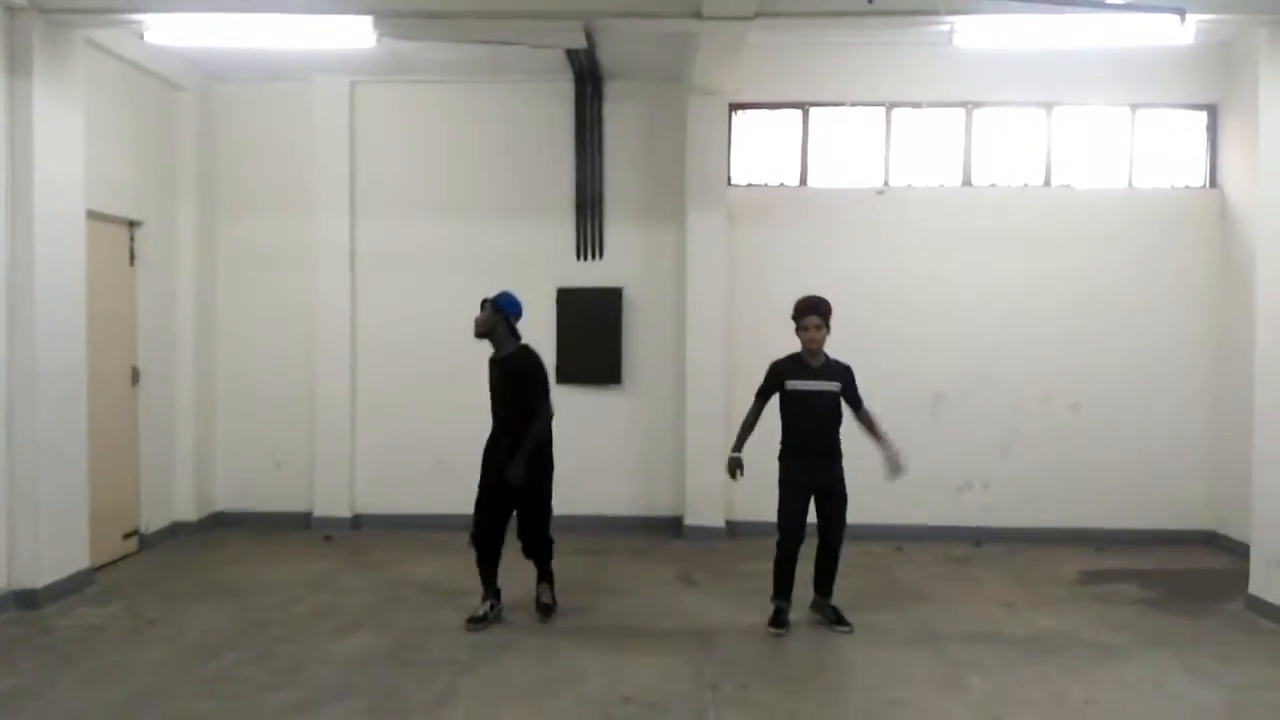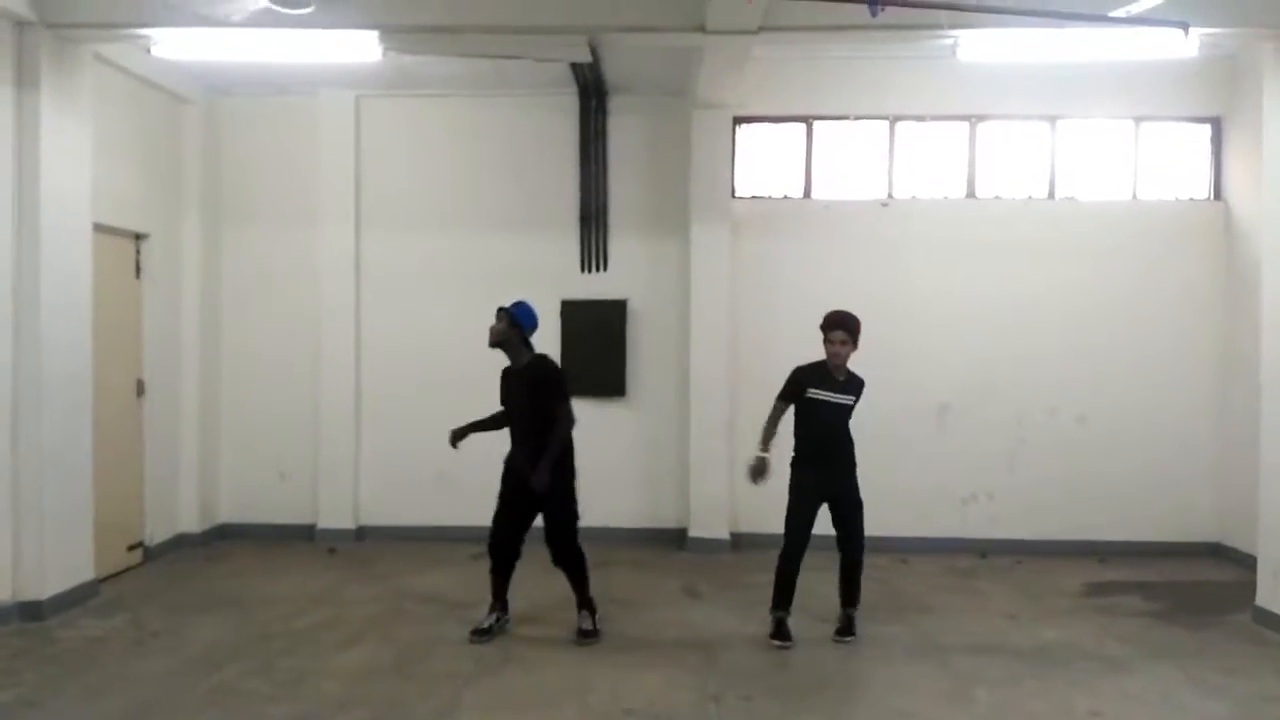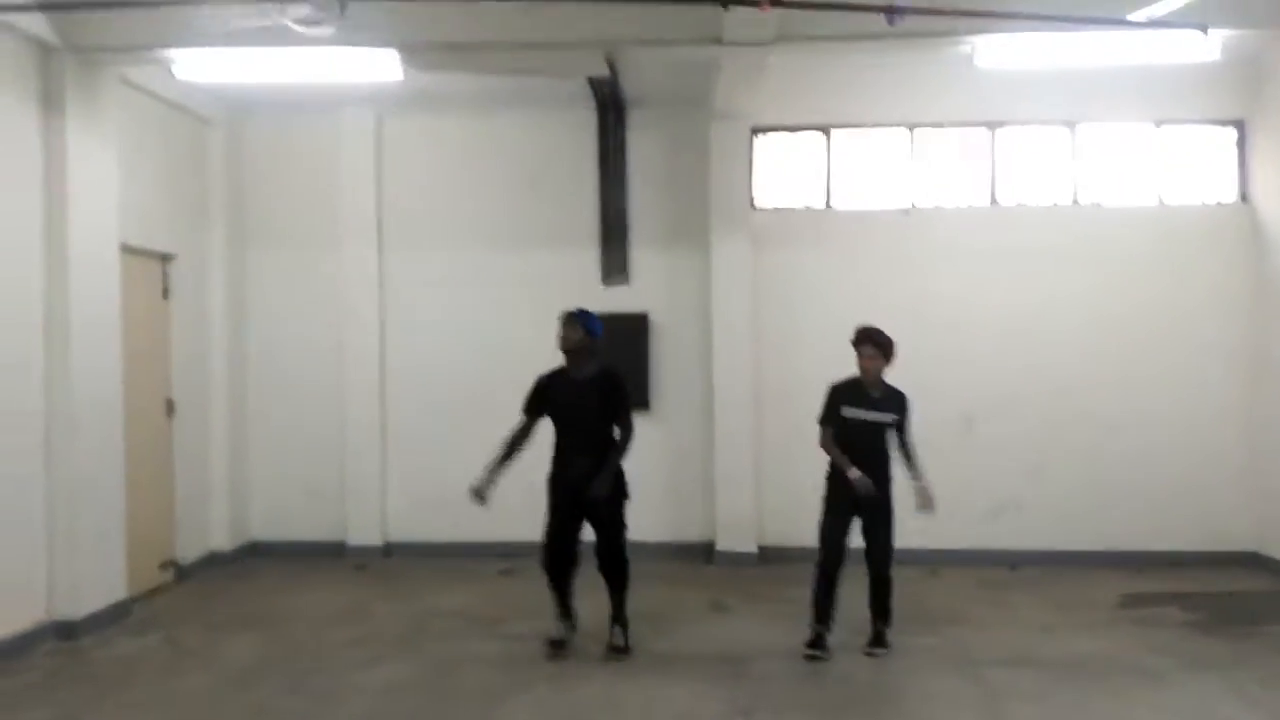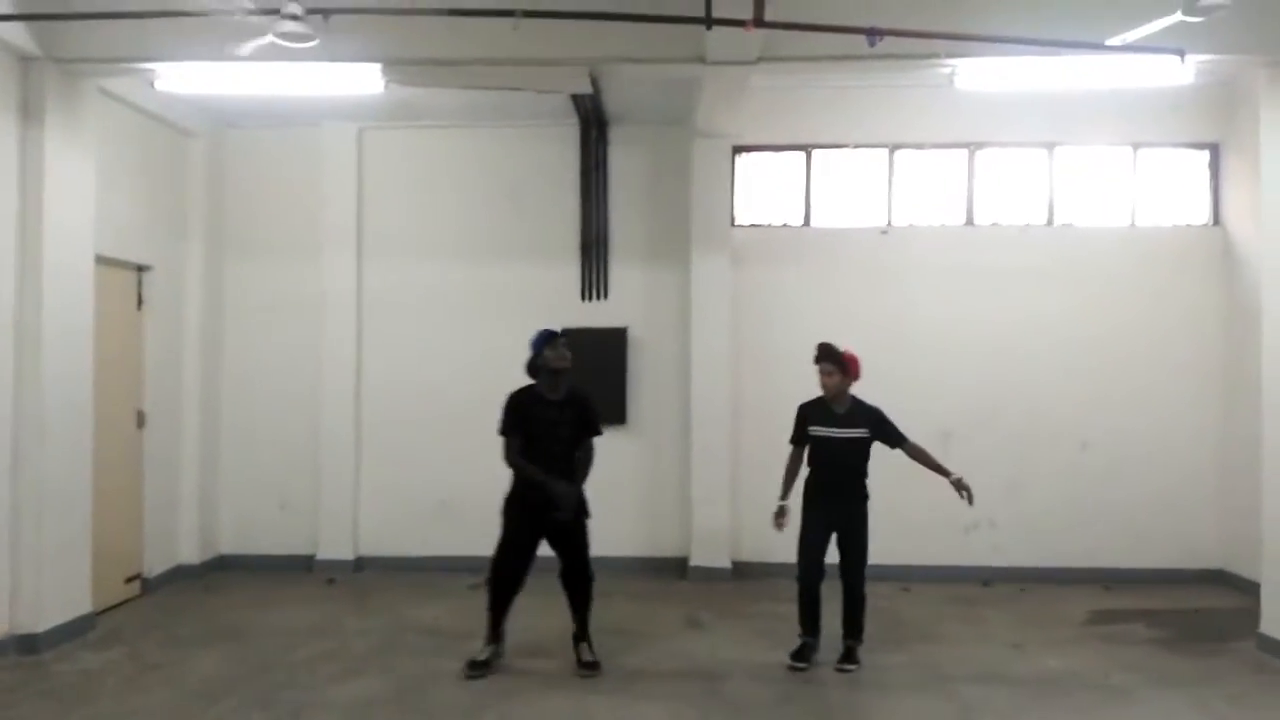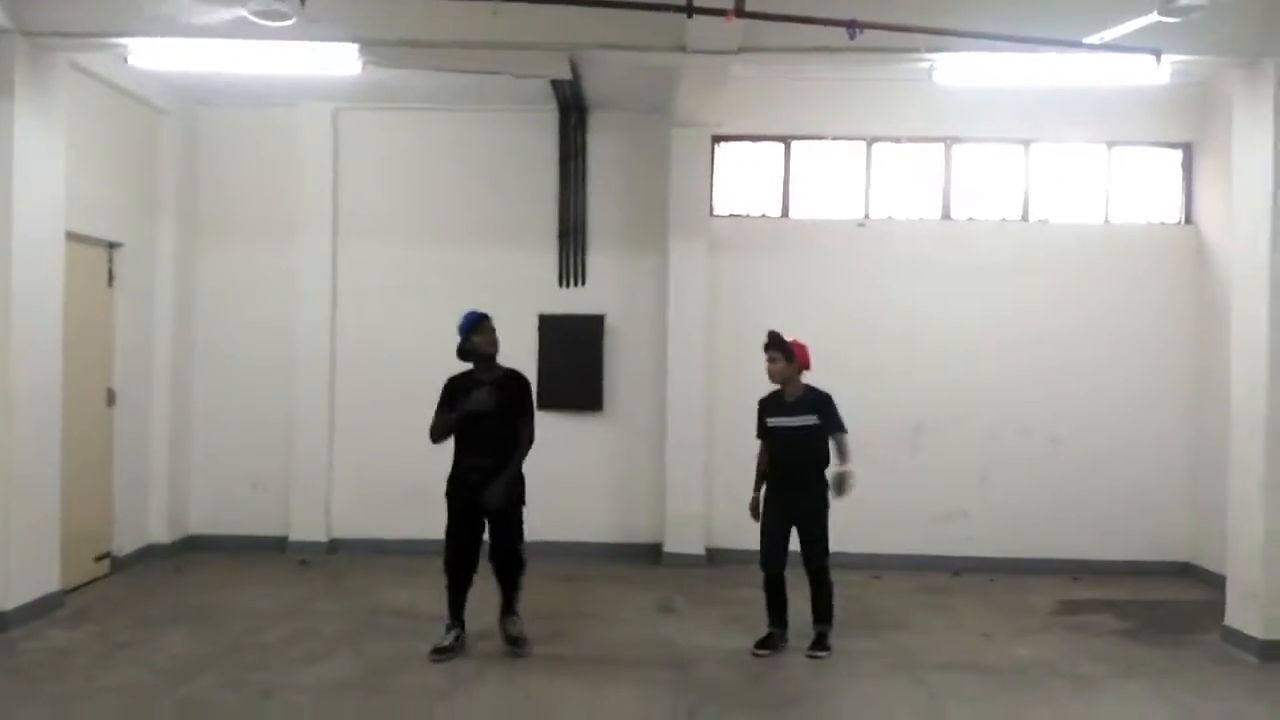
dt=0.3s
person 1, frame 1
left shoulder: (526, 362)
right shoulder: (497, 361)
left elbow: (542, 414)
left wrist: (520, 461)
left hip: (530, 461)
right hip: (497, 457)
left knee: (533, 530)
right knee: (484, 530)
left ankle: (544, 582)
right ankle: (491, 600)
person 1, frame 2
left shoulder: (544, 370)
right shoulder: (509, 374)
left elbow: (565, 420)
left wrist: (546, 468)
right wrist: (468, 428)
left hip: (553, 471)
right hip: (517, 469)
left knee: (563, 543)
right knee: (502, 542)
left ankle: (585, 610)
right ankle: (498, 611)
person 1, frame 3
left shoulder: (609, 380)
right shoulder: (549, 383)
left elbow: (626, 431)
right elbow: (522, 433)
left wrist: (606, 474)
right wrist: (490, 475)
left hip: (603, 480)
right hip: (564, 480)
left knee: (612, 554)
right knee: (557, 554)
left ankle: (618, 625)
right ankle: (565, 619)
person 1, frame 4
left shoulder: (579, 402)
right shoulder: (520, 401)
left elbow: (585, 454)
right elbow: (511, 455)
left wrist: (572, 492)
right wrist: (550, 484)
left hip: (567, 502)
right hip: (527, 501)
left knee: (579, 573)
right knee: (504, 574)
left ankle: (582, 641)
right ankle: (492, 644)
person 1, frame 5
left shoulder: (515, 383)
right shoulder: (456, 386)
left elbow: (526, 437)
right elbow: (436, 436)
left wrist: (504, 481)
right wrist: (466, 409)
left hip: (504, 483)
right hip: (464, 482)
left knee: (507, 554)
right knee: (458, 557)
left ankle: (510, 615)
right ankle: (456, 629)
person 2, frame 1
left shoulder: (841, 372)
right shoulder: (781, 369)
left elbow: (860, 413)
right elbow: (757, 408)
left wrist: (887, 447)
right wrist: (737, 450)
left hip: (830, 466)
right hip: (796, 465)
left knee: (832, 538)
right knee: (790, 538)
left ankle: (822, 602)
right ankle: (780, 605)
person 2, frame 2
left shoulder: (856, 384)
right shoulder: (804, 375)
right elbow: (777, 413)
right wrist: (763, 452)
left hip: (844, 475)
right hip: (808, 474)
left knee: (852, 546)
right knee: (794, 545)
left ankle: (848, 612)
right ankle: (779, 616)
person 2, frame 3
left shoulder: (897, 400)
right shoulder: (840, 393)
left elbow: (903, 441)
right elbow: (826, 439)
left wrist: (920, 482)
right wrist: (852, 472)
left hip: (878, 489)
right hip: (841, 487)
left knee: (880, 562)
right knee: (830, 559)
left ankle: (880, 627)
right ankle: (820, 631)
person 2, frame 4
left shoulder: (869, 416)
right shoulder: (808, 412)
left elbow: (908, 447)
right elbow: (796, 456)
left wrist: (951, 476)
right wrist: (784, 500)
left hip: (854, 506)
right hip: (817, 505)
left knee: (853, 578)
right knee: (808, 574)
left ankle: (851, 644)
right ankle: (808, 640)
person 2, frame 5
left shoulder: (820, 401)
right shoulder: (767, 405)
left elbow: (839, 438)
left wrist: (843, 467)
right wrist: (756, 492)
left hip: (812, 495)
right hip: (777, 495)
left knee: (816, 564)
right knee: (772, 565)
left ankle: (823, 630)
right ankle: (777, 630)
